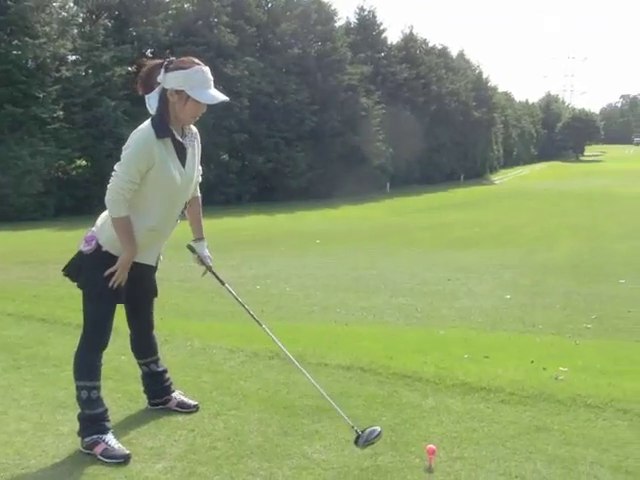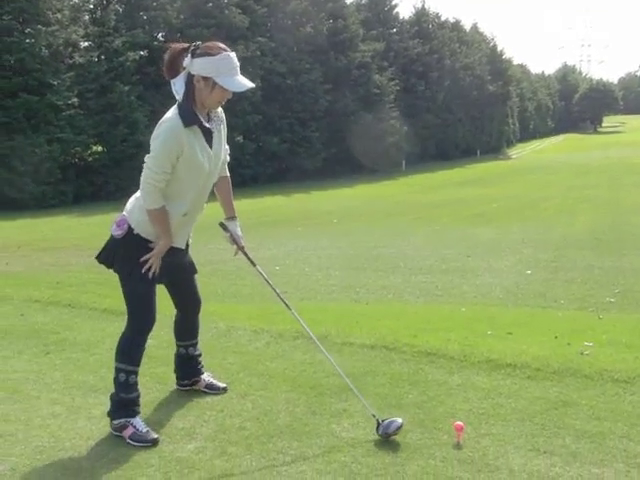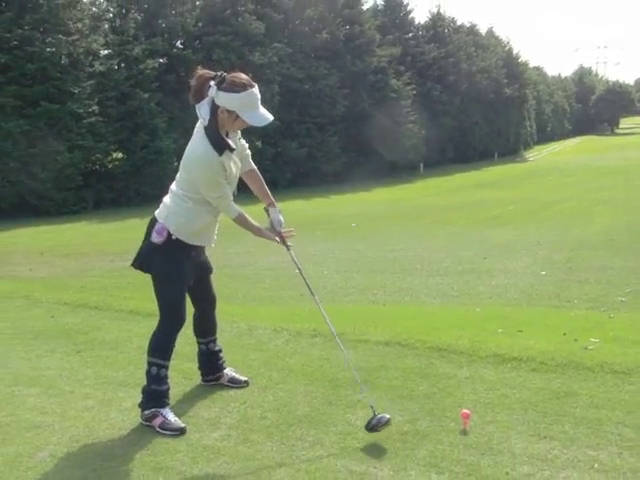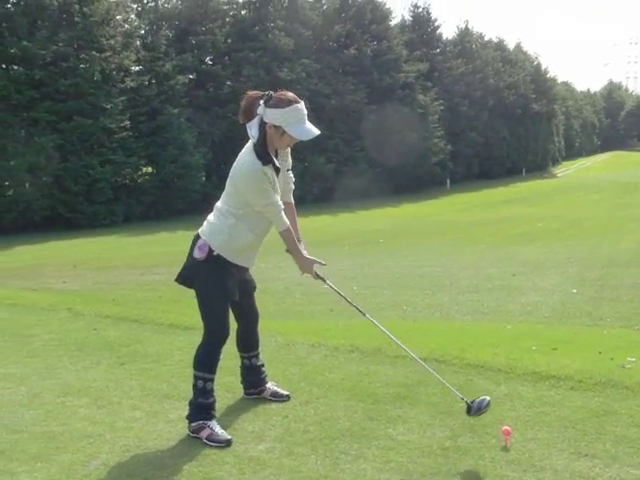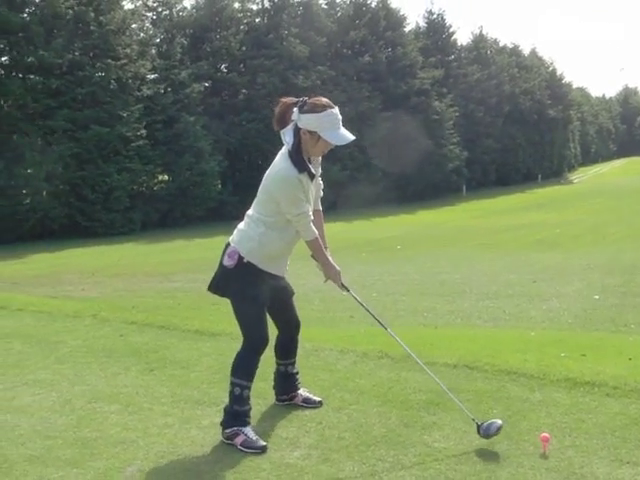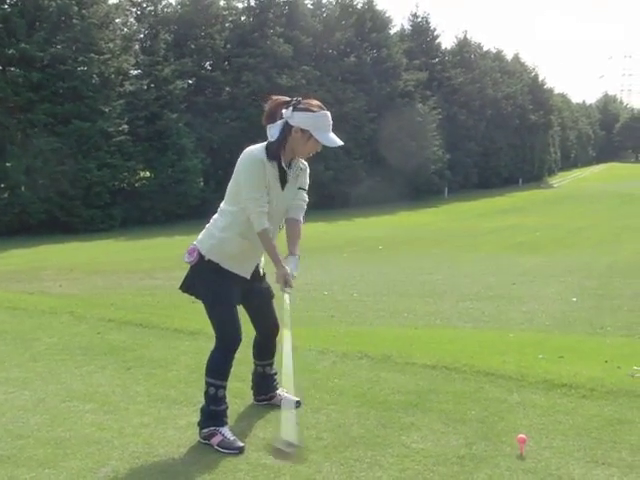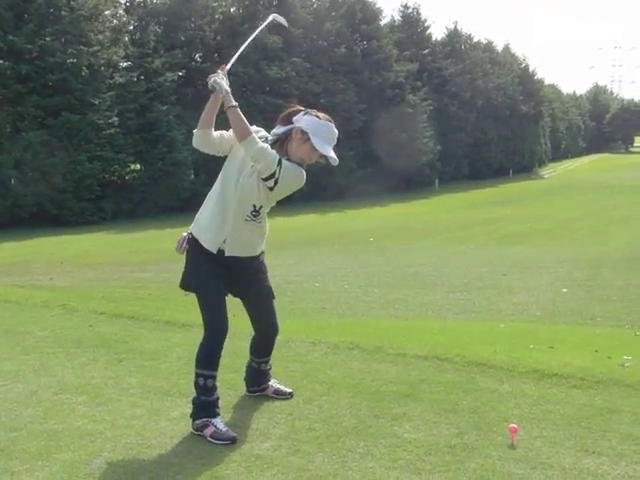
dt=0.7s
person 1, frame 1
left shoulder: (192, 137)
right shoulder: (146, 140)
left elbow: (191, 193)
right elbow: (116, 199)
left wrist: (199, 241)
right wrist: (129, 253)
left hip: (145, 254)
right hip: (110, 252)
left knee: (143, 327)
right knee: (96, 336)
left ankle: (159, 393)
right ankle: (94, 429)
person 1, frame 2
left shoulder: (216, 118)
right shoulder: (173, 128)
left elbow: (221, 172)
right elbow: (150, 190)
left wrist: (232, 221)
right wrist: (163, 242)
left hip: (174, 237)
right hip: (141, 236)
left knee: (190, 306)
right knee: (142, 320)
left ankle: (189, 375)
right ankle: (123, 413)
person 1, frame 3
left shoulder: (225, 127)
right shoulder: (206, 156)
left elbow: (247, 166)
right elbow: (226, 207)
left wrist: (273, 208)
right wrist: (265, 233)
left hip: (190, 237)
right hip: (171, 238)
left knee: (206, 303)
right knee: (172, 317)
left ankle: (212, 369)
right ankle: (153, 405)
person 1, frame 4
left shoulder: (279, 151)
right shoulder: (251, 168)
left elbow: (287, 200)
right elbow: (276, 217)
left wrist: (300, 246)
right wrist: (299, 256)
left hip: (236, 255)
right hip: (214, 255)
left knee: (249, 319)
right knee: (217, 332)
left ankle: (255, 383)
right ankle: (200, 416)
person 1, frame 5
left shoulder: (309, 159)
right shoulder: (286, 175)
left elbow: (315, 209)
right elbow: (305, 227)
left wrist: (326, 255)
right wrist: (327, 264)
left hip: (270, 263)
right hip: (246, 263)
left knee: (290, 326)
right knee: (256, 339)
left ankle: (287, 389)
right ankle: (235, 423)
person 1, frame 6
left shoulder: (300, 169)
right shoulder: (254, 158)
left elbow: (294, 216)
right elbow: (258, 221)
left wrist: (292, 257)
right wrist: (279, 263)
left hip: (249, 262)
right hip: (217, 259)
left knee: (268, 327)
right knee: (229, 338)
left ankle: (265, 389)
right ankle: (212, 423)
person 1, frame 7
left shoulder: (294, 175)
right shoulder: (255, 137)
left elbow: (249, 144)
right elbow: (203, 141)
left wrist: (228, 98)
right wrist: (217, 95)
left hip: (247, 256)
right hip: (206, 248)
left knee: (267, 326)
right knee: (216, 329)
left ankle: (257, 380)
right ankle: (203, 413)
